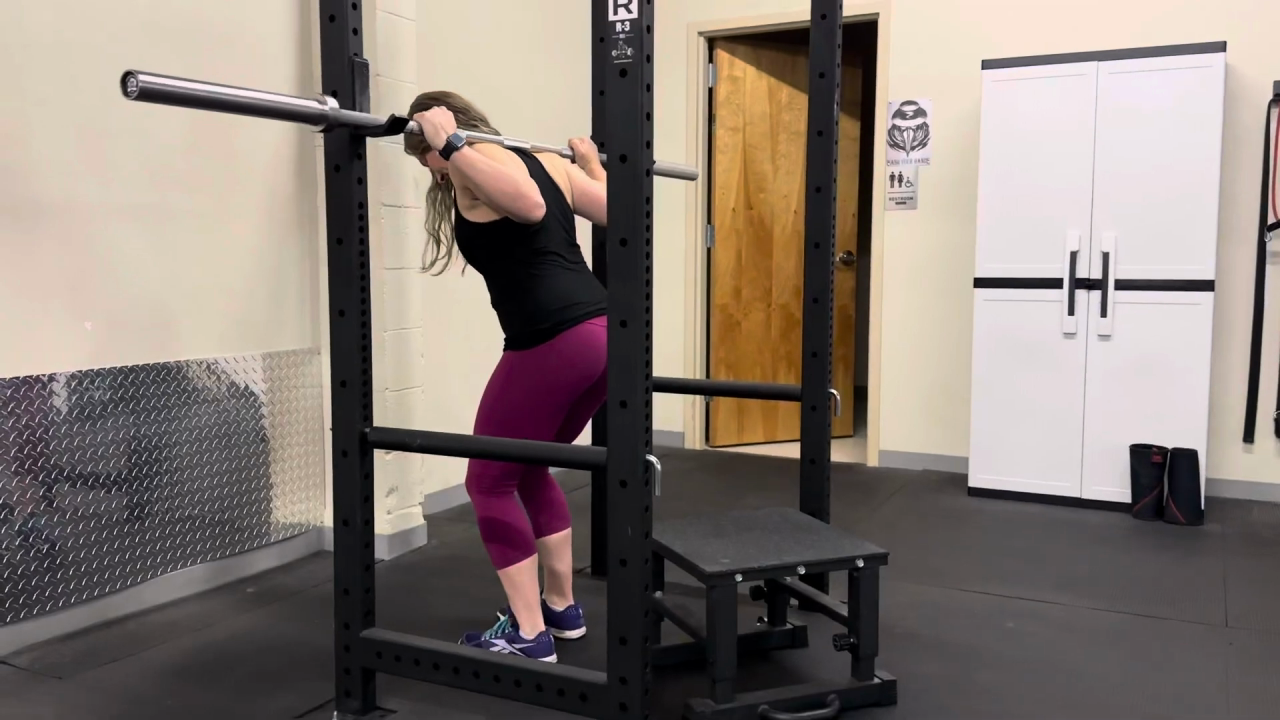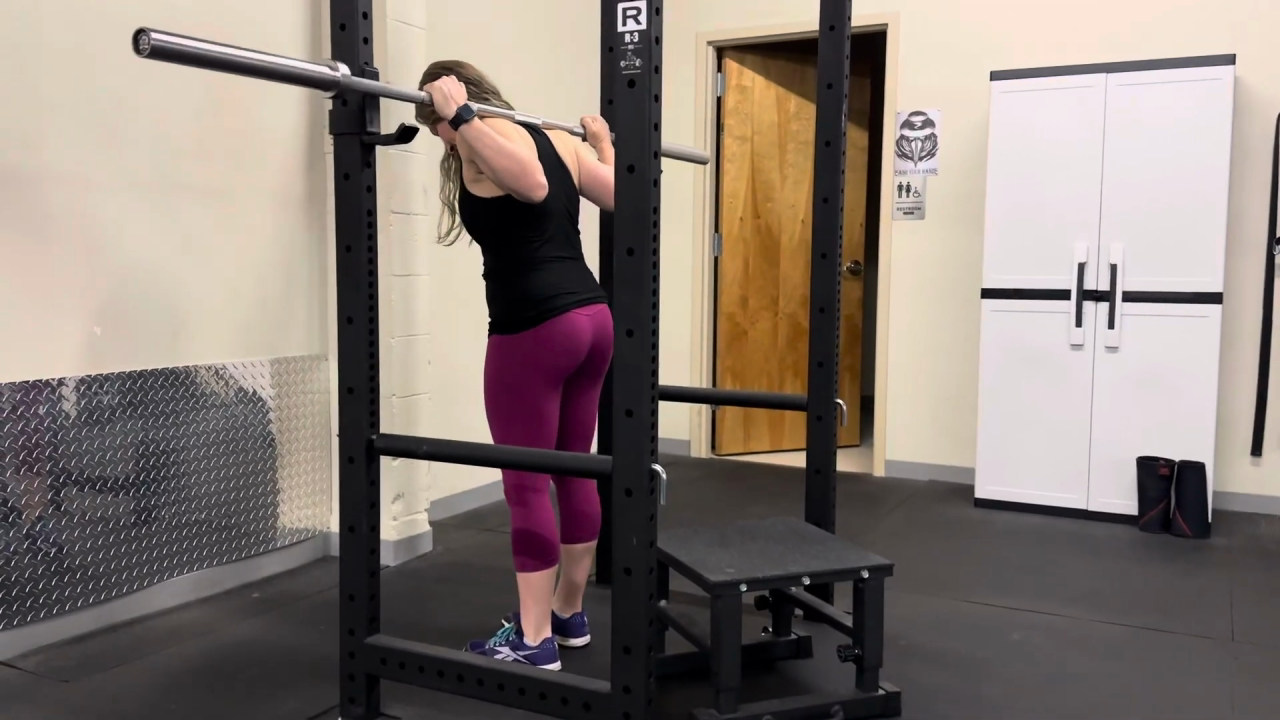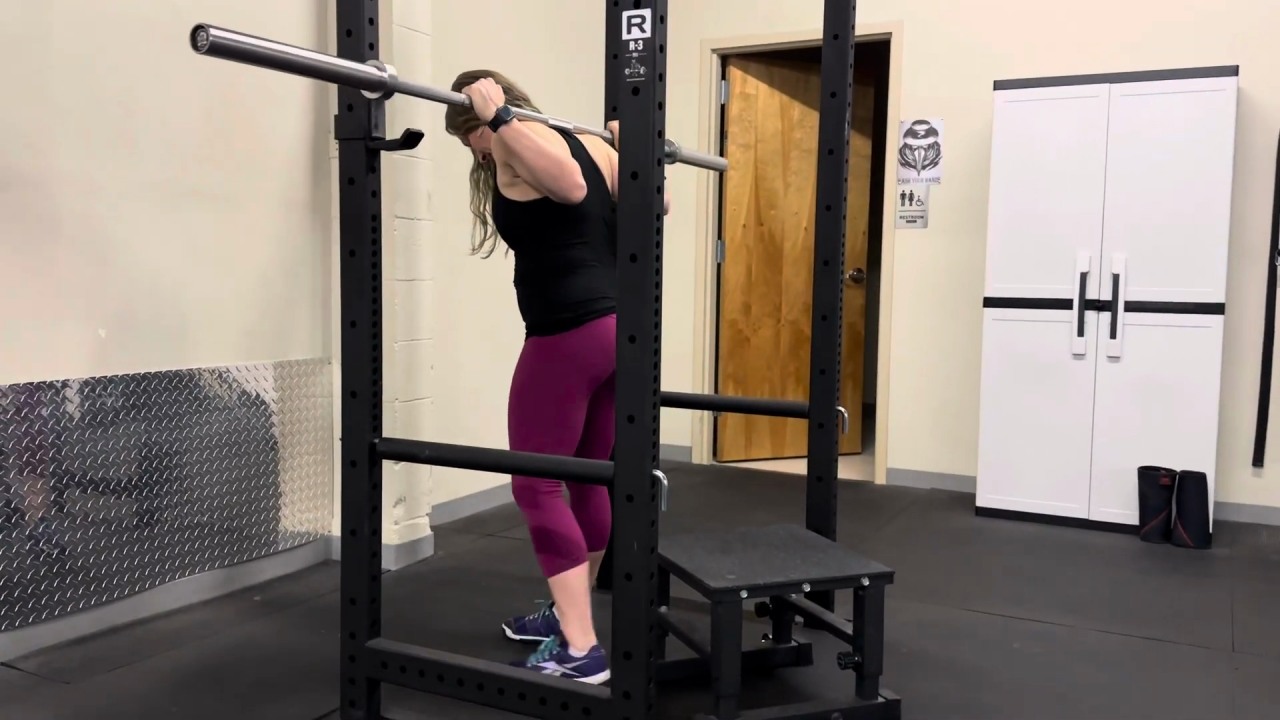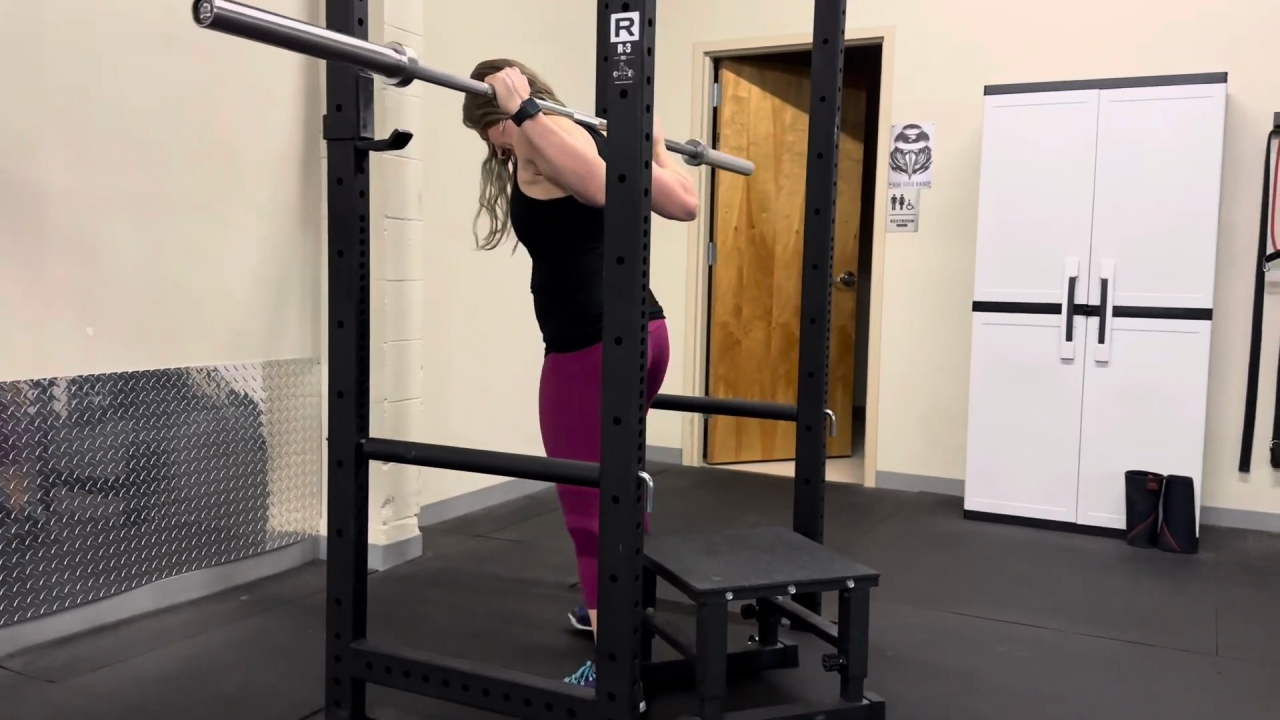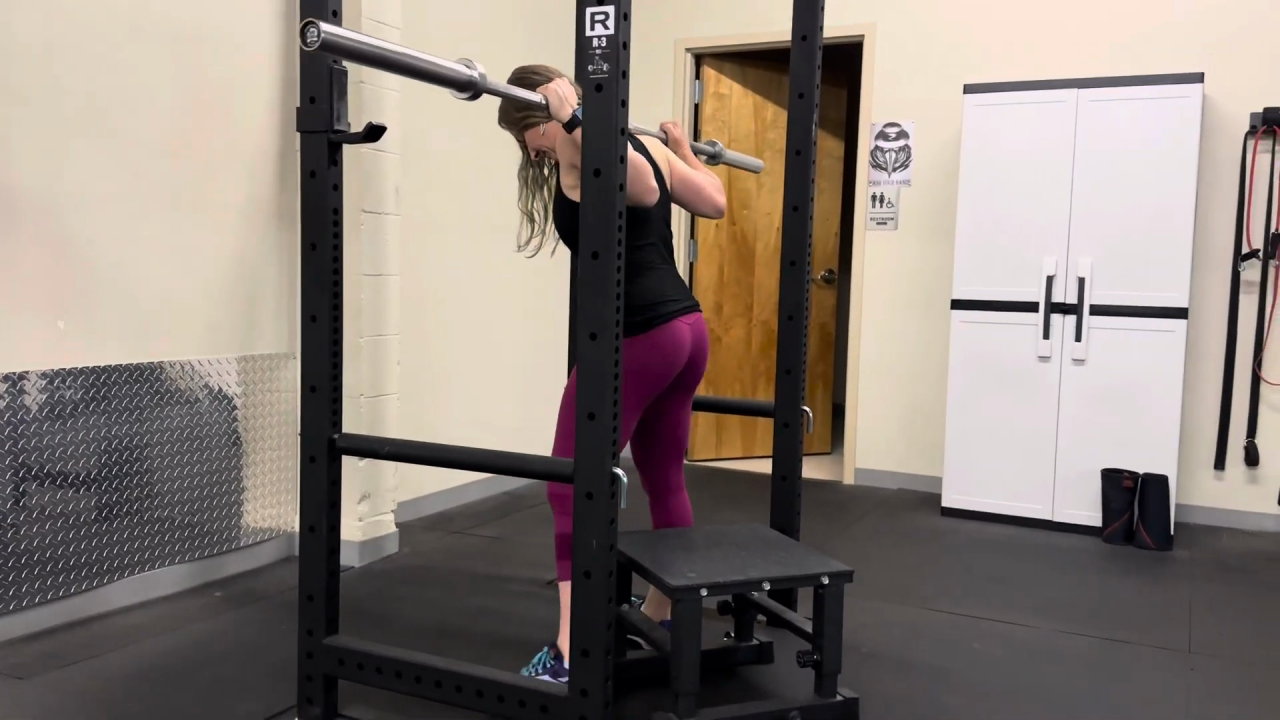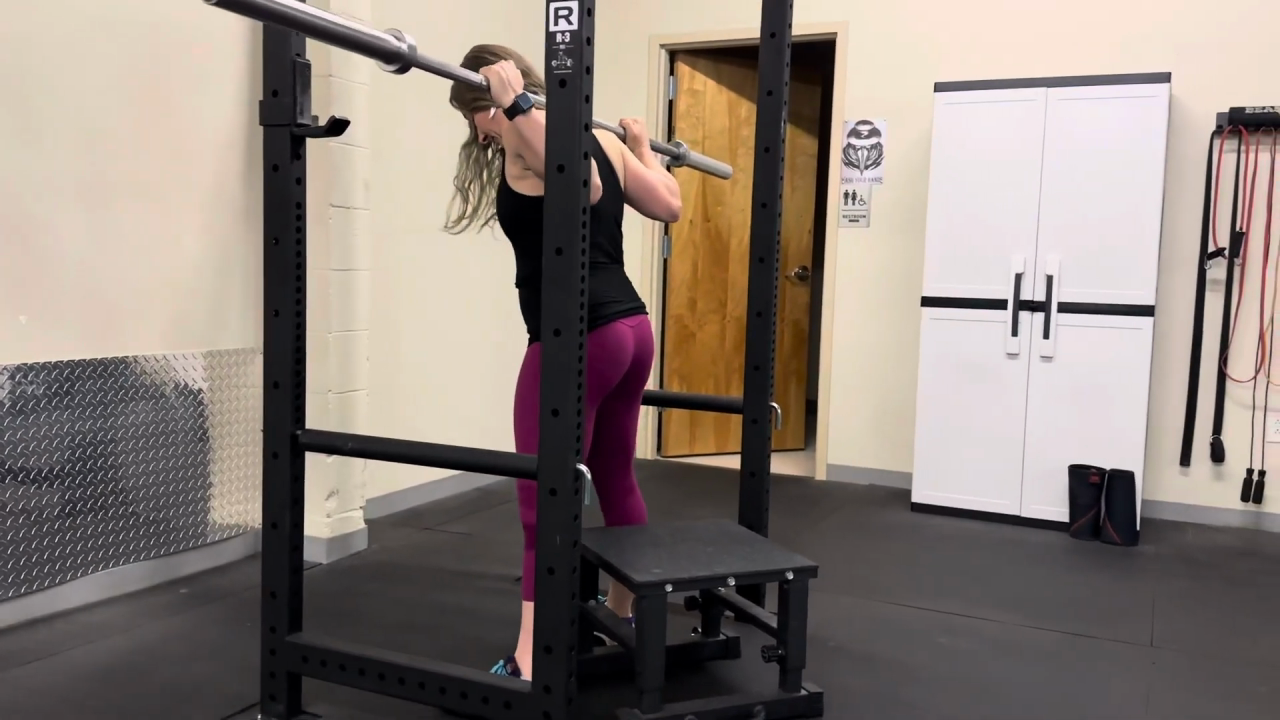
dt=0.7s
person 1, frame 1
left shoulder: (471, 164)
right shoulder: (546, 159)
left elbow: (529, 206)
left wrist: (448, 145)
right wrist: (593, 165)
left hip: (552, 344)
right hip: (601, 333)
left knee: (489, 482)
right knee: (529, 471)
left ankle: (529, 634)
right ankle: (562, 606)
person 1, frame 2
left shoulder: (482, 138)
right shoulder: (558, 138)
left elbow: (530, 184)
right elbow: (624, 198)
left wrist: (459, 116)
right wrist: (603, 144)
left hip: (533, 332)
right hip: (591, 320)
left knee: (527, 486)
right knee: (574, 474)
left ankle: (534, 639)
right ankle: (569, 612)
person 1, frame 3
left shoulder: (516, 143)
right shoulder: (590, 143)
left elbow: (569, 185)
right elbow: (655, 202)
left wrist: (499, 119)
left hip: (568, 337)
right hip: (618, 328)
left knee: (538, 489)
right knee: (589, 483)
left ankle: (581, 650)
right ankle: (567, 613)
person 1, frame 4
left shoulder: (539, 138)
right shoulder: (604, 137)
left elbow: (596, 187)
right elbow: (685, 203)
left wrist: (524, 110)
right wrist: (658, 148)
left hip: (590, 350)
right hip: (646, 333)
left knee: (588, 508)
person 1, frame 5
left shoulder: (581, 148)
right shoulder: (643, 141)
left elbow: (639, 184)
right elbow: (713, 201)
left wrist: (575, 120)
right wrist: (682, 149)
left hip: (635, 339)
right hip: (685, 329)
left knee: (573, 487)
right knee: (665, 481)
left ankle: (570, 650)
right ankle: (662, 612)
person 1, frame 6
left shoulder: (527, 141)
right shoulder: (602, 139)
left elbow: (581, 183)
right elbow: (669, 204)
left wrist: (516, 104)
right wrist: (642, 147)
left hip: (575, 342)
right hip: (631, 331)
left knee: (544, 502)
right knee: (617, 482)
left ankle: (530, 664)
right ankle: (624, 610)
